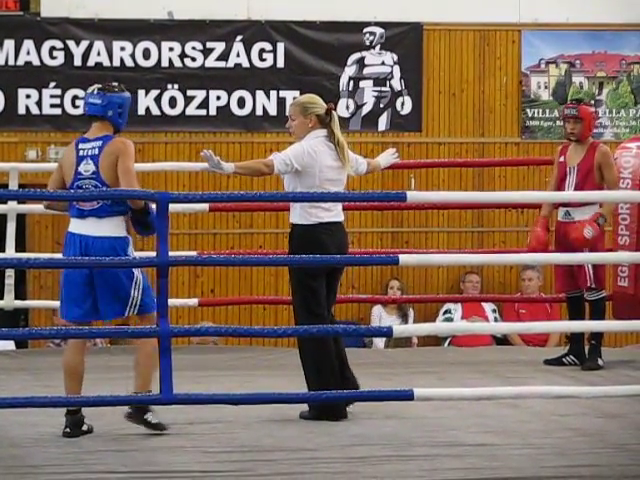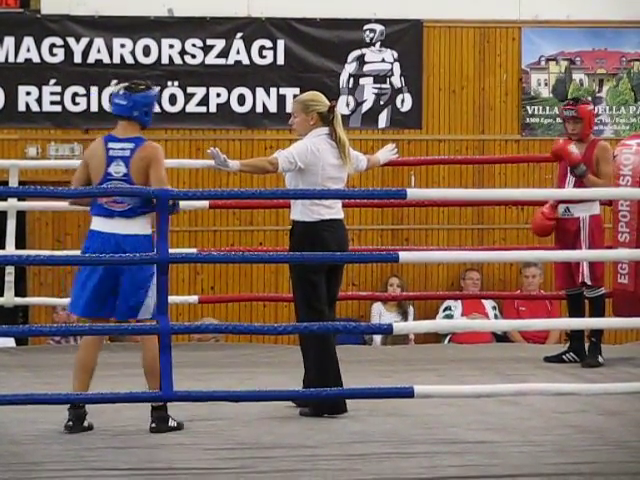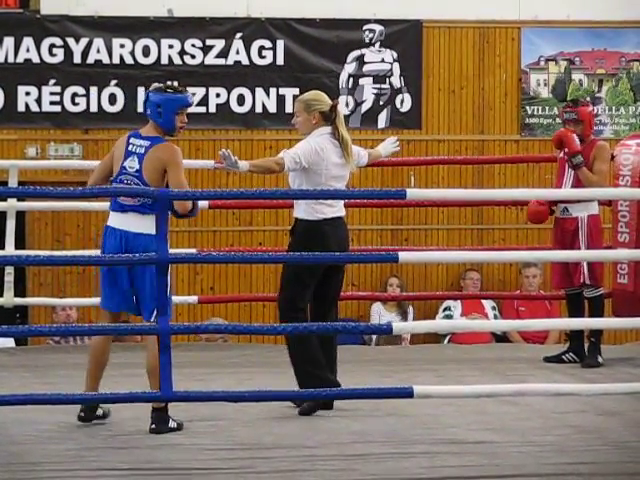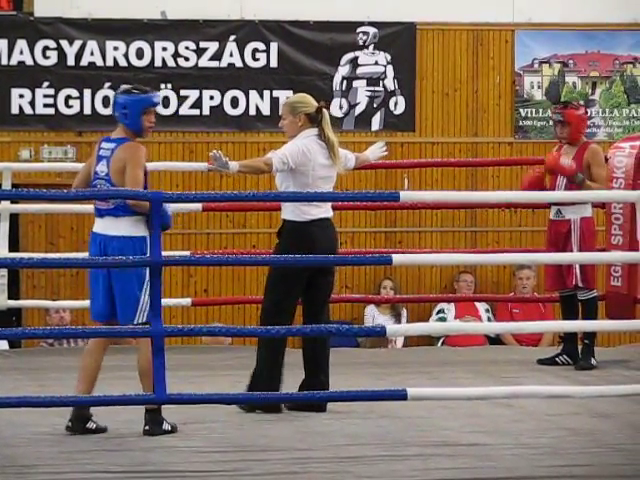
dt=0.4s
person 1, frame 1
left shoulder: (70, 151)
right shoulder: (121, 146)
left elbow: (50, 201)
right elbow: (131, 192)
right wrist: (145, 213)
left hip: (76, 241)
right hip: (111, 243)
left knee: (76, 331)
right knee: (148, 319)
left ankle: (73, 417)
right ankle: (140, 403)
person 1, frame 2
left shoulder: (95, 149)
right shoulder: (150, 150)
left elbow: (74, 197)
right wrist: (171, 201)
left hip: (100, 240)
right hip: (137, 243)
left knee: (93, 328)
right knee: (148, 330)
left ankle: (76, 411)
right ankle: (159, 413)
person 1, frame 3
left shoulder: (123, 142)
right shoulder: (169, 152)
left elbow: (93, 184)
right elbow: (183, 206)
right wrist: (187, 202)
left hip: (114, 234)
right hip: (147, 240)
left knee: (111, 318)
right knee: (156, 327)
left ankle: (89, 401)
right ankle: (160, 414)
person 1, frame 4
left shoulder: (101, 147)
right shoulder: (133, 150)
left elbow: (77, 190)
right elbow: (134, 200)
right wrist: (156, 211)
left hip: (100, 239)
right hip: (129, 243)
left knee: (103, 328)
right knee: (145, 329)
left ankle: (79, 412)
right ankle: (153, 415)
person 2, frame 1
left shoulder: (304, 150)
right shoulder: (339, 150)
left elbow: (266, 166)
right elbow: (368, 165)
left wrist: (227, 167)
right wrist: (385, 160)
left hip: (309, 238)
right hip: (336, 236)
left knee: (311, 319)
right knee: (323, 314)
left ankle: (327, 404)
right ankle: (343, 386)
person 2, frame 2
left shoulder: (307, 147)
right shoulder: (340, 148)
left elbow: (271, 164)
right elbow: (367, 162)
left wrist: (232, 165)
right wrist: (383, 156)
left hip: (310, 234)
right hip: (336, 234)
left knee: (313, 315)
right knee: (324, 313)
left ankle: (327, 398)
right ankle: (317, 391)
person 2, frame 3
left shoulder: (312, 145)
right shoulder: (342, 145)
left elbow: (278, 164)
right elbow: (368, 155)
left wrist: (242, 166)
right wrist: (385, 149)
left hip: (311, 233)
right hip: (337, 232)
left knee: (292, 308)
right knee: (325, 312)
left ankle: (318, 386)
right ankle: (321, 390)
person 2, frame 4
left shoulder: (299, 147)
right shoulder: (329, 148)
left elbow: (266, 164)
right elbow: (355, 159)
left wrist: (232, 167)
right wrist: (372, 154)
left hip: (299, 235)
right hip: (325, 234)
left knee: (276, 313)
right knee: (317, 314)
left ankle: (264, 393)
right ankle: (314, 394)
person 3, frame 1
left shoulder: (601, 152)
right shoulder: (561, 152)
left elbow: (614, 192)
left wrist: (598, 221)
right wrist: (541, 222)
left hip: (587, 223)
right hip: (564, 223)
left knee: (593, 286)
right knee: (570, 288)
left ankle: (595, 350)
right ankle: (575, 349)
person 3, frame 2
left shoulder: (600, 148)
right shoulder: (564, 147)
left elbow: (606, 187)
left wrist: (578, 167)
right wrist: (549, 208)
left hip: (587, 219)
right hip: (564, 219)
left knee: (592, 282)
right knee: (570, 284)
left ankle: (595, 347)
right ankle: (575, 346)
person 3, frame 3
left shoulder: (600, 148)
right shoulder: (563, 148)
left elbow: (597, 186)
left wrist: (576, 156)
left hip: (586, 218)
right hip: (563, 219)
left knee: (591, 281)
right knee: (569, 284)
left ankle: (594, 347)
right ankle: (575, 346)
person 3, frame 4
left shoulder: (592, 151)
right shoulder: (557, 151)
left elbow: (602, 189)
left wrist: (575, 175)
right wrist: (539, 186)
left hip: (579, 221)
right hip: (556, 221)
left knee: (584, 284)
right knee: (564, 286)
left ankle: (588, 349)
right ankle: (569, 348)
